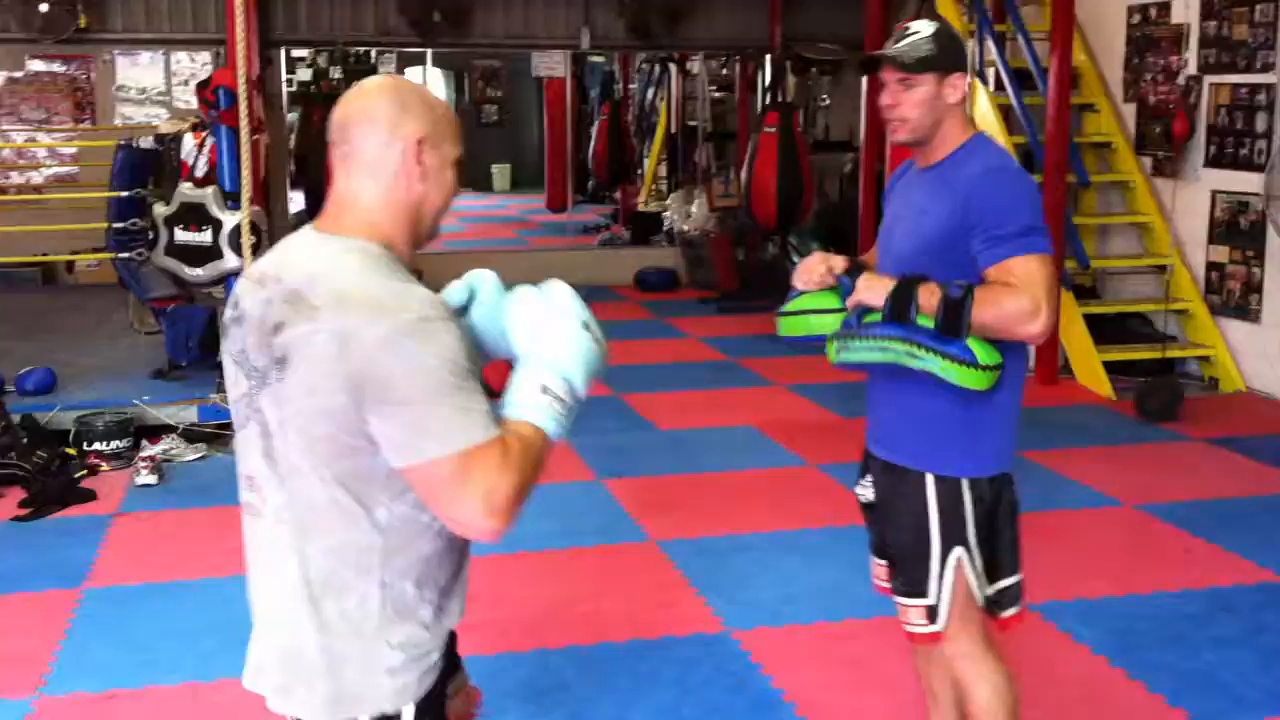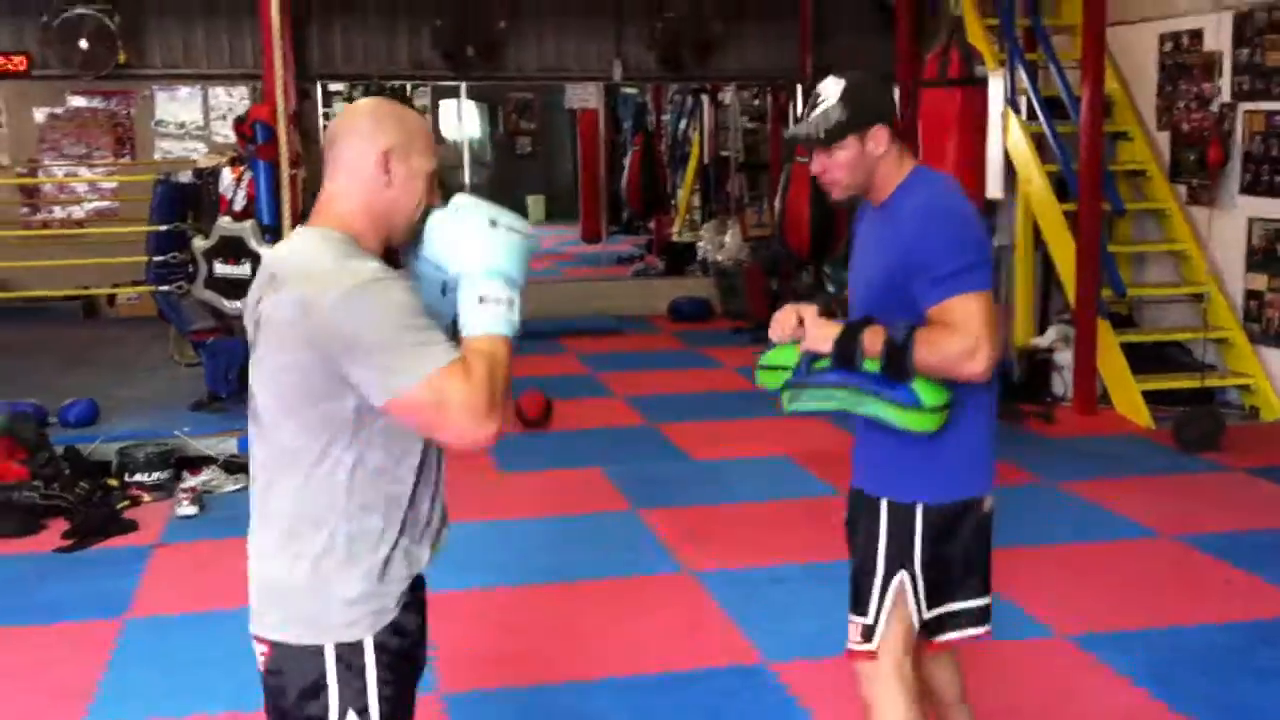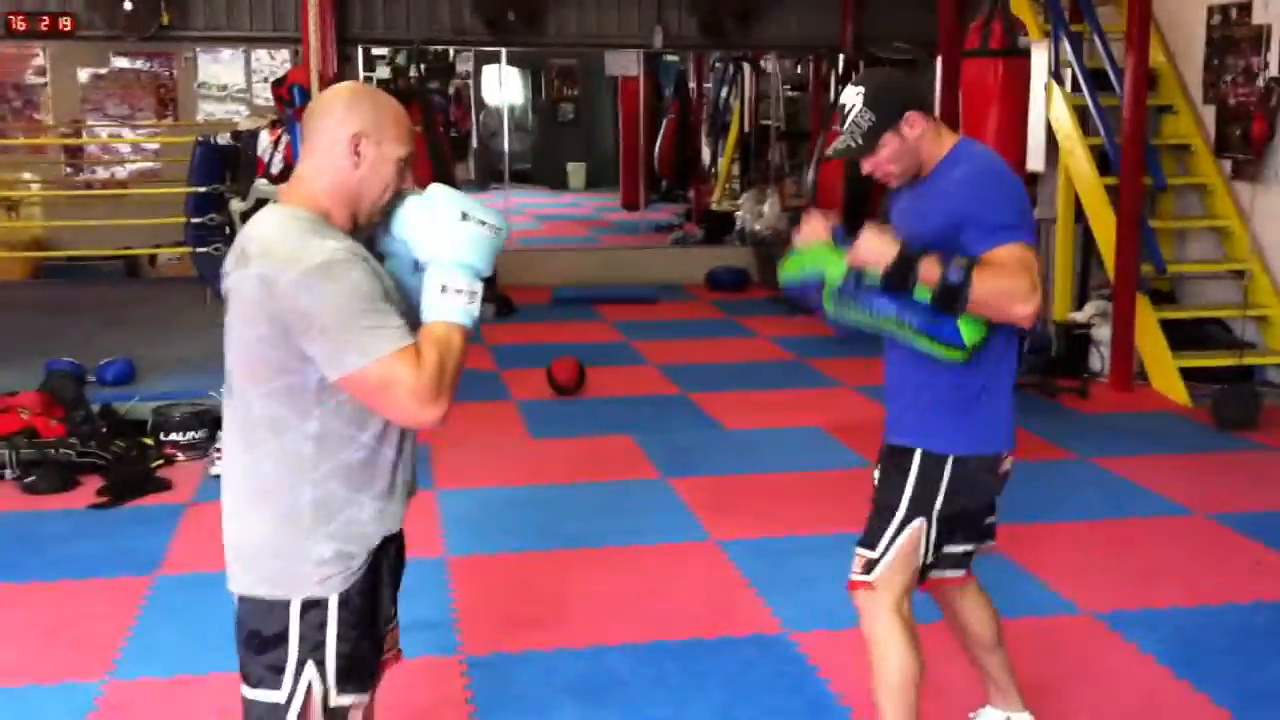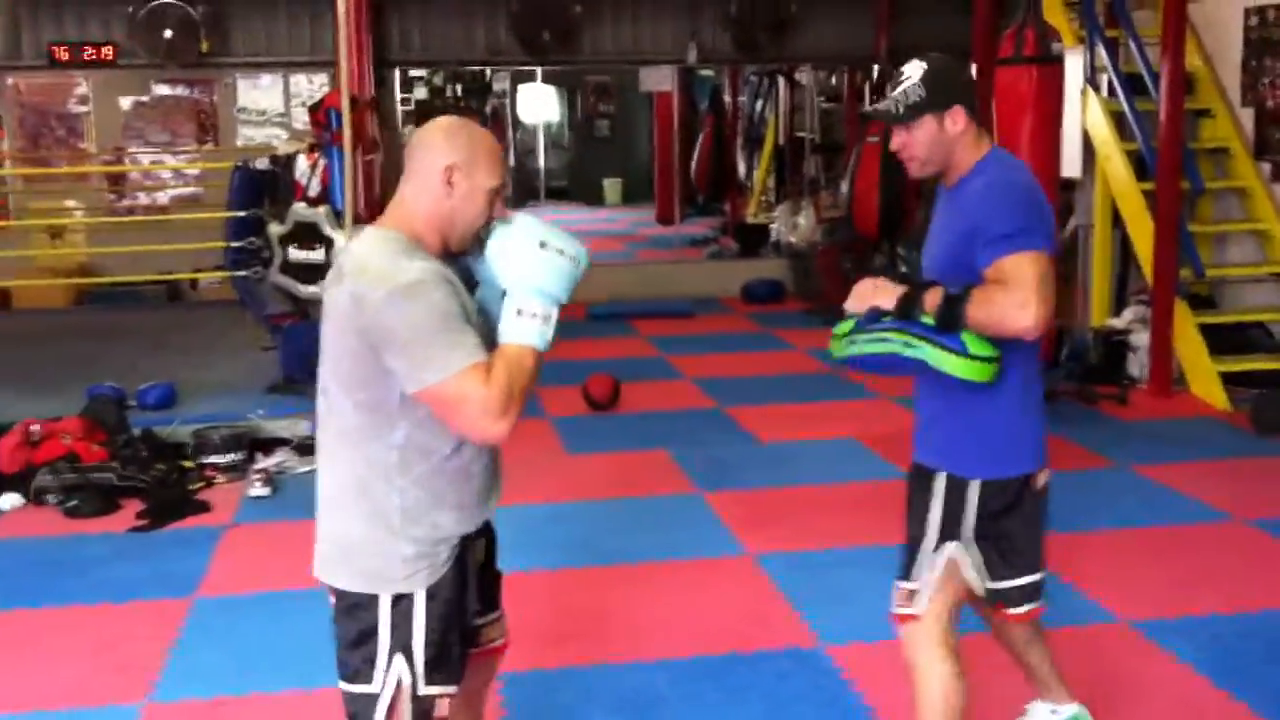
dt=0.7s
person 1, frame 1
left shoulder: (993, 182)
right shoulder: (907, 178)
left elbow: (1030, 311)
left wrist: (908, 296)
right wrist: (845, 269)
left hip: (953, 450)
right hip: (897, 436)
left knee: (952, 633)
right knee: (928, 617)
person 1, frame 2
left shoulder: (934, 219)
right shoulder: (876, 209)
left elbow: (973, 352)
left wrist: (853, 341)
right wrist: (816, 319)
left hip: (923, 474)
right hip: (901, 463)
left knee: (881, 658)
right knee: (922, 634)
person 1, frame 3
left shoulder: (981, 182)
right shoulder: (913, 187)
left elbow: (1020, 299)
left wrist: (910, 260)
right wrist: (834, 247)
left hip: (951, 428)
right hip: (927, 420)
left knee: (880, 594)
right knee: (942, 574)
person 1, frame 4
left shoulder: (1000, 193)
right shoulder: (965, 188)
left elbow: (1024, 311)
left wrist: (913, 299)
right wrist: (899, 295)
left hip: (977, 446)
right hip: (971, 436)
left knee: (923, 620)
right knee: (991, 587)
person 2, frame 1
left shoulder: (273, 274)
right shoulder: (396, 319)
right elbow: (483, 507)
left wrist: (453, 340)
right wrist: (551, 374)
left hip: (312, 605)
right hip: (361, 648)
person 2, frame 2
left shoulder: (303, 265)
right shoulder: (351, 289)
right elbow: (472, 418)
left wrist: (446, 285)
right wrist: (490, 284)
left hip: (355, 577)
right hip: (339, 601)
person 2, frame 3
left shoulder: (283, 235)
right shoulder: (315, 264)
left elbow: (368, 343)
right elbow: (422, 397)
left wrist: (411, 262)
right wrist: (456, 275)
left hip: (340, 529)
right hip: (309, 551)
person 2, frame 4
left shoulder: (390, 258)
right shoulder: (404, 283)
left elbow: (459, 364)
right elbow: (490, 414)
left wrist: (504, 291)
right wrist: (532, 305)
left hip: (436, 527)
right hip: (400, 552)
left knee: (469, 664)
